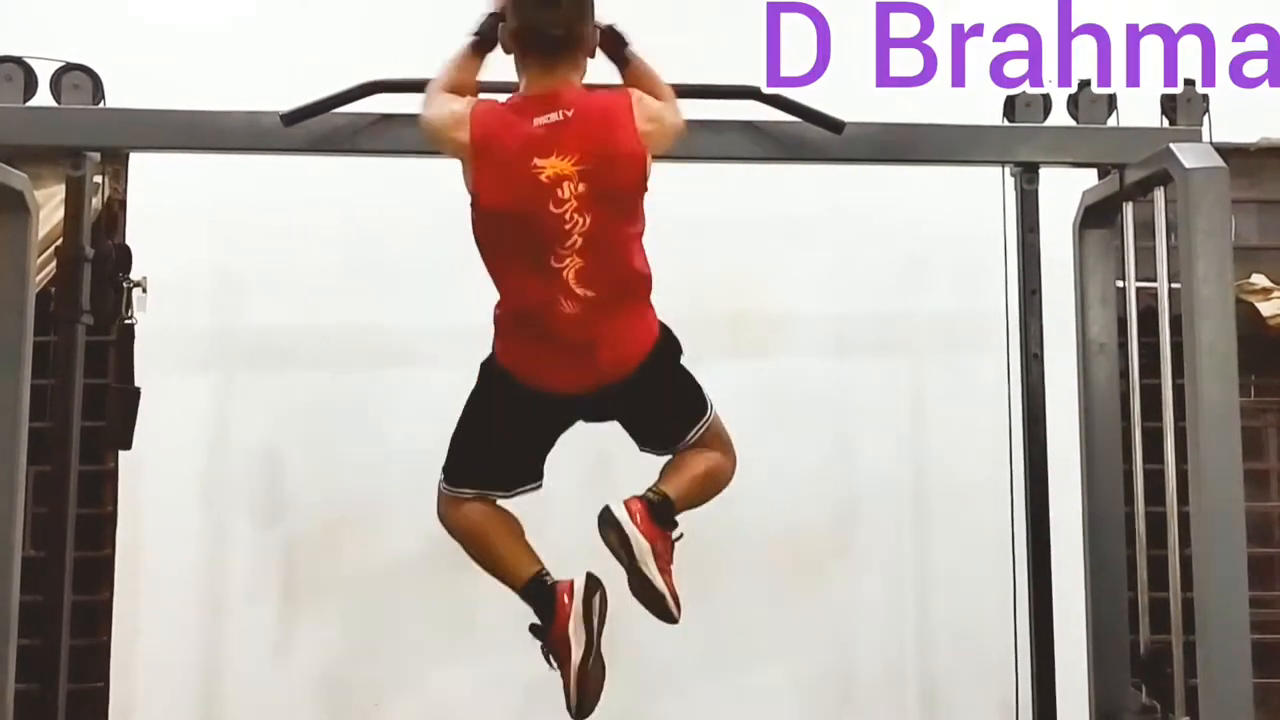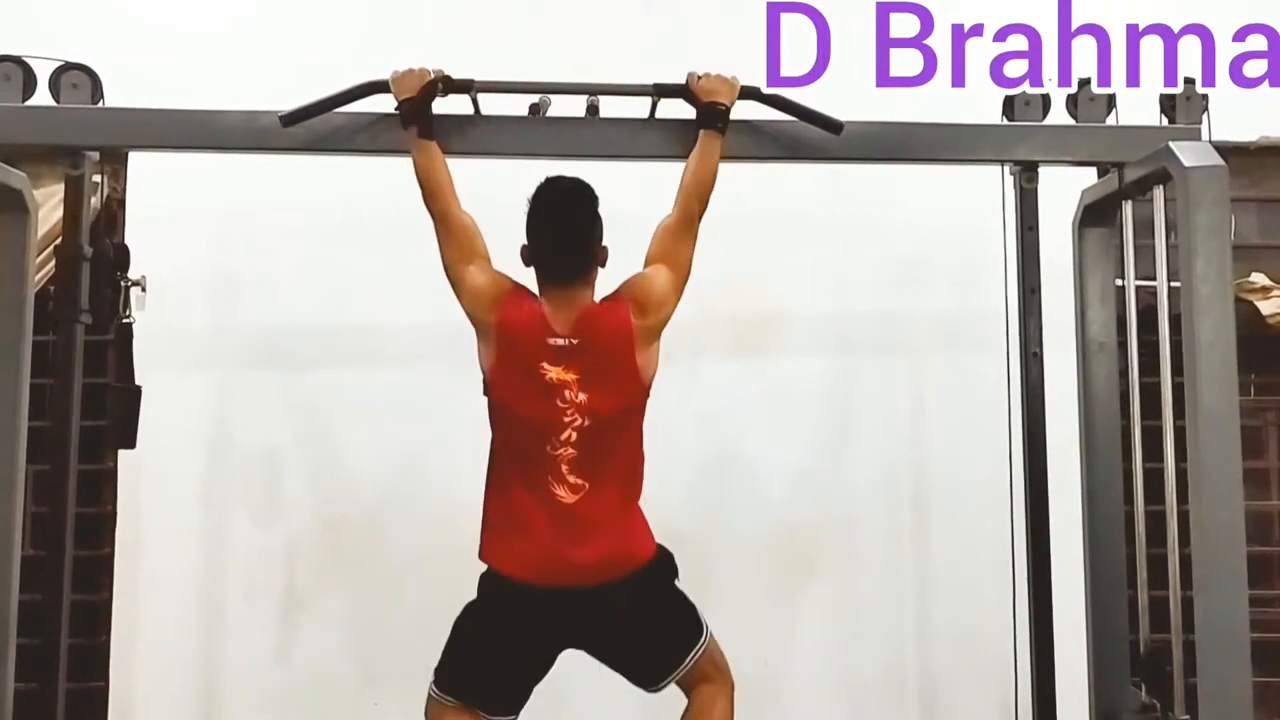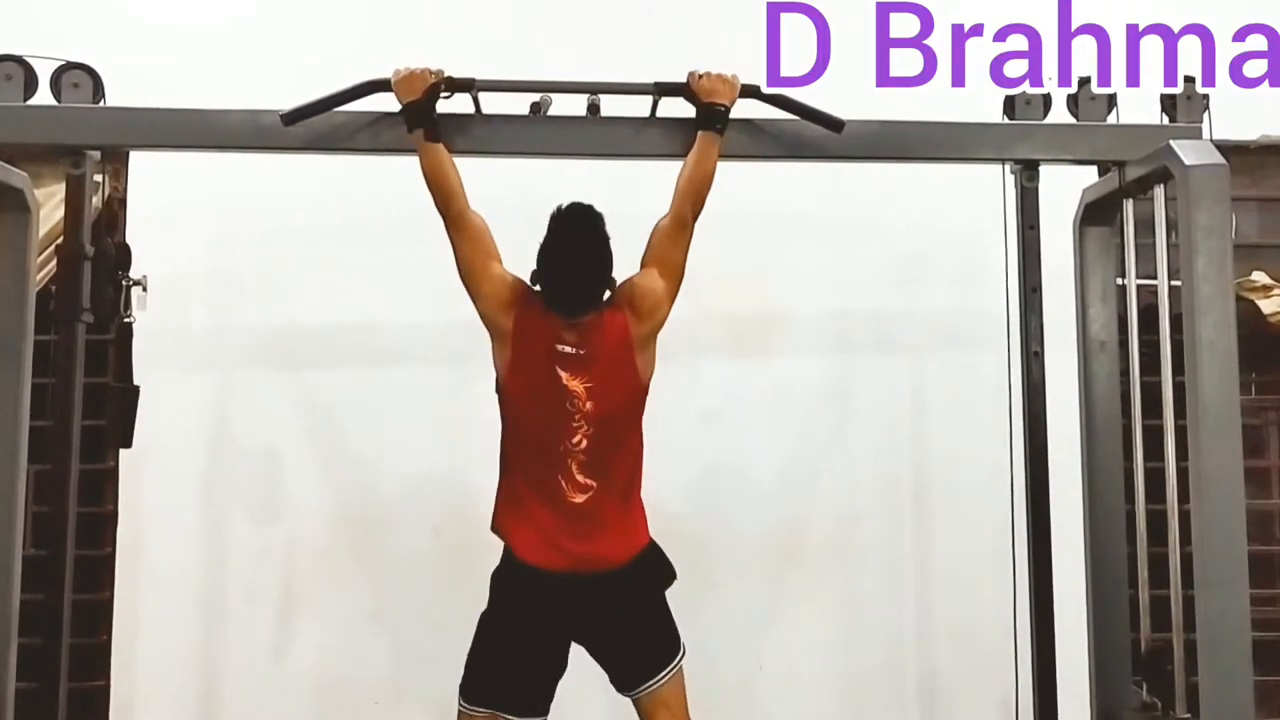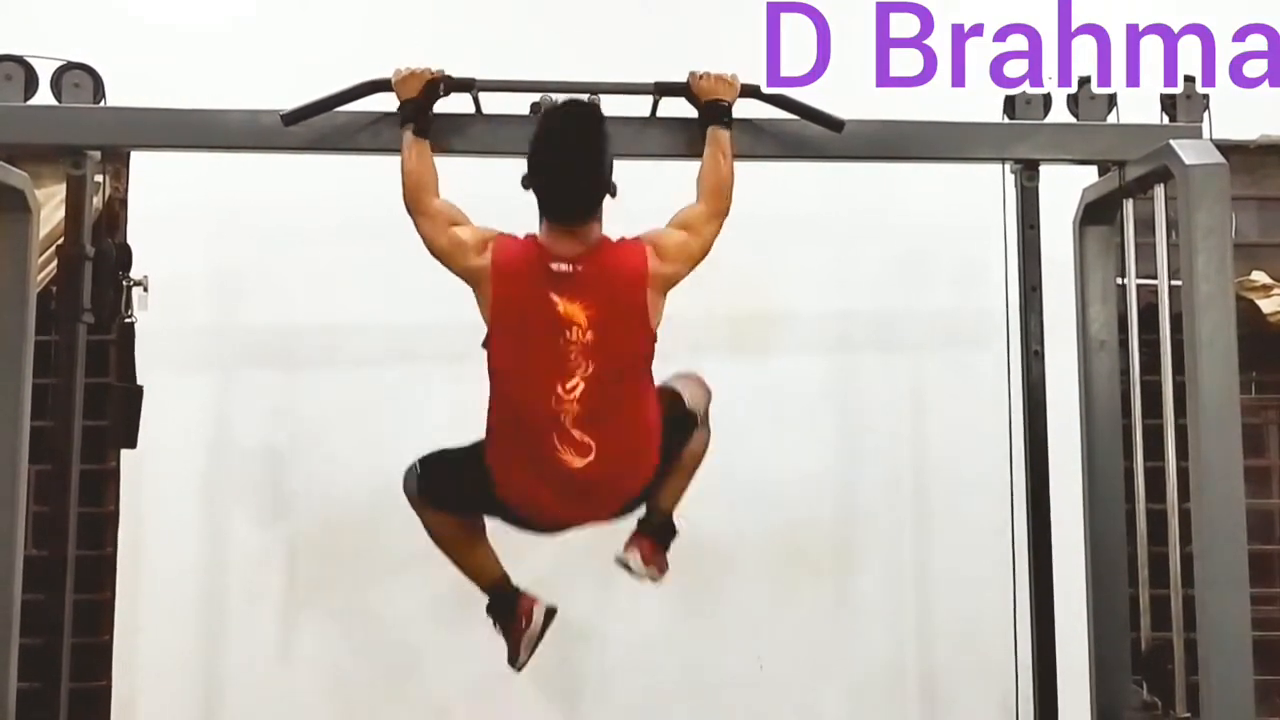
dt=0.4s
person 1, frame 1
left shoulder: (474, 132)
right shoulder: (632, 119)
left elbow: (434, 107)
right elbow: (671, 116)
left hip: (526, 373)
right hip: (632, 362)
left knee: (459, 503)
right knee: (714, 449)
left ankle: (555, 603)
right ankle: (652, 515)
person 1, frame 2
left shoulder: (497, 321)
right shoulder: (638, 323)
left elbow: (446, 215)
right elbow: (687, 215)
left wrist: (416, 117)
right wrist: (713, 118)
left hip: (519, 587)
right hip: (625, 580)
person 1, frame 3
left shoulder: (509, 325)
right shoulder: (637, 328)
left elbow: (458, 217)
right elbow: (681, 217)
left wrist: (420, 118)
right wrist: (712, 118)
left hip: (530, 578)
right hip: (623, 574)
person 1, frame 4
left shoulder: (490, 262)
right shoulder: (649, 265)
left elbow: (422, 205)
right elbow: (713, 209)
left wrist: (413, 114)
right wrist: (718, 115)
left hip: (520, 488)
right hip: (621, 479)
left knee: (427, 486)
right knee: (694, 397)
left ankle: (510, 601)
right ankle: (651, 533)
